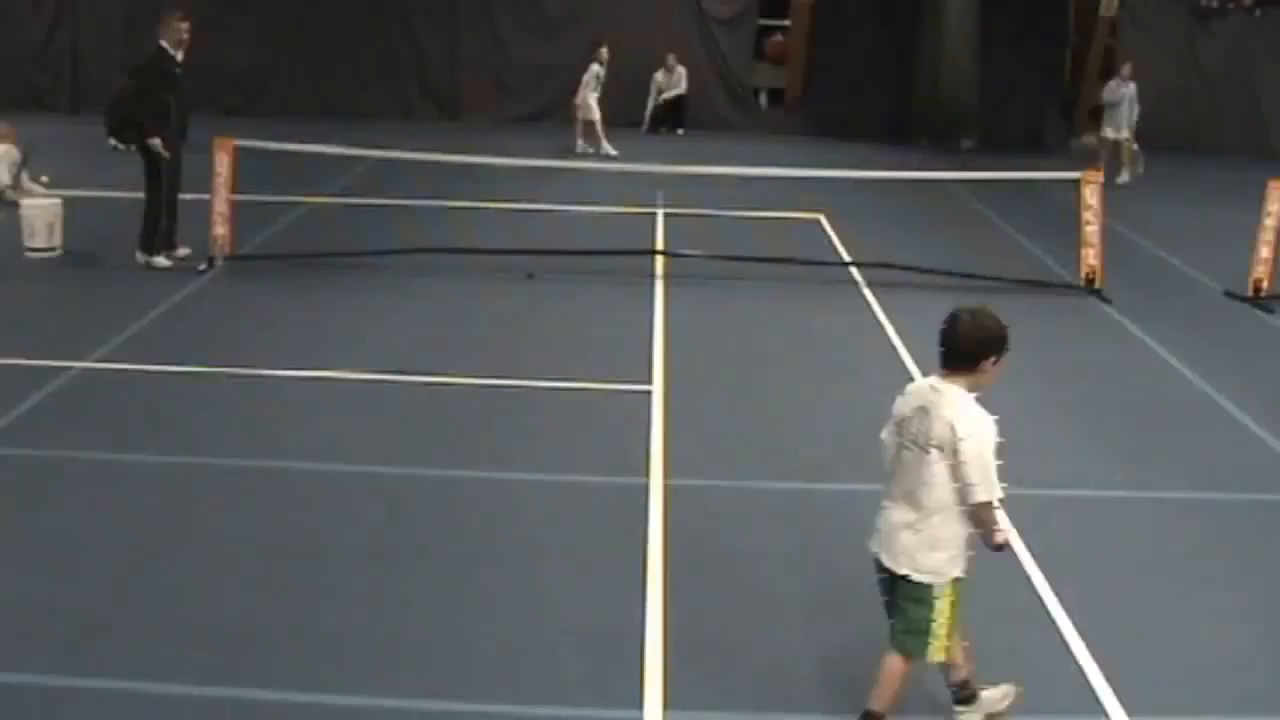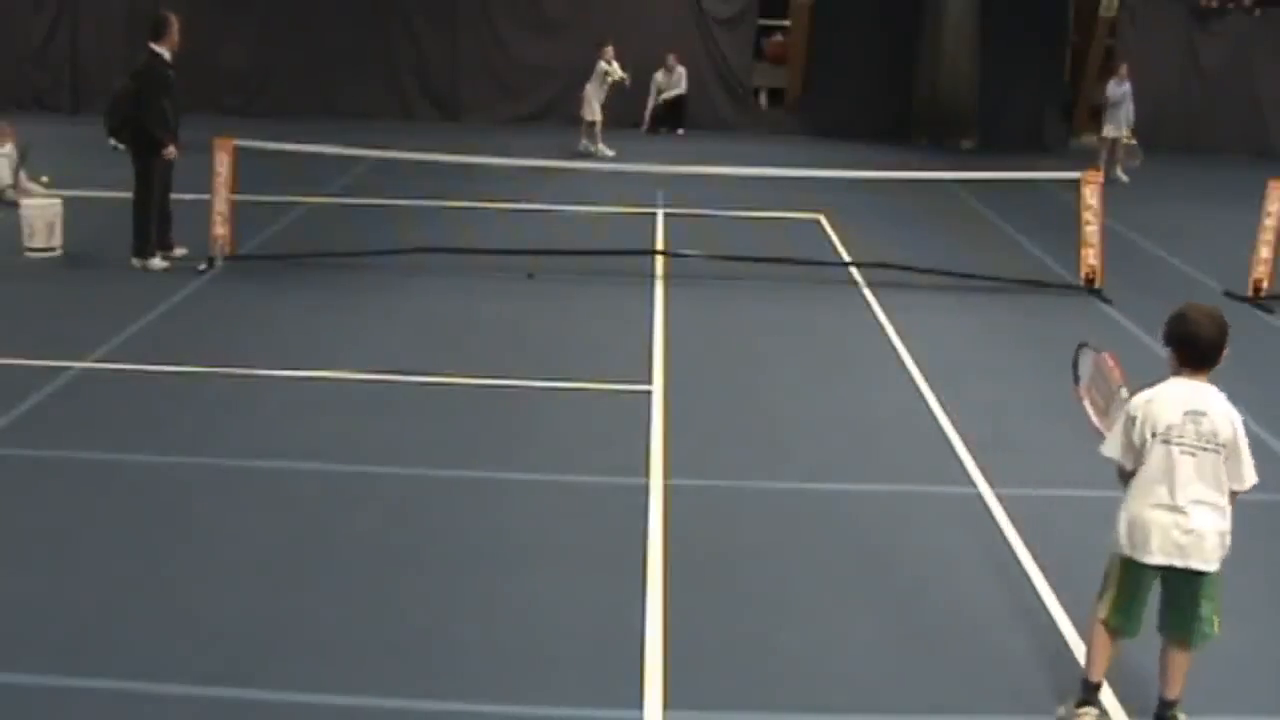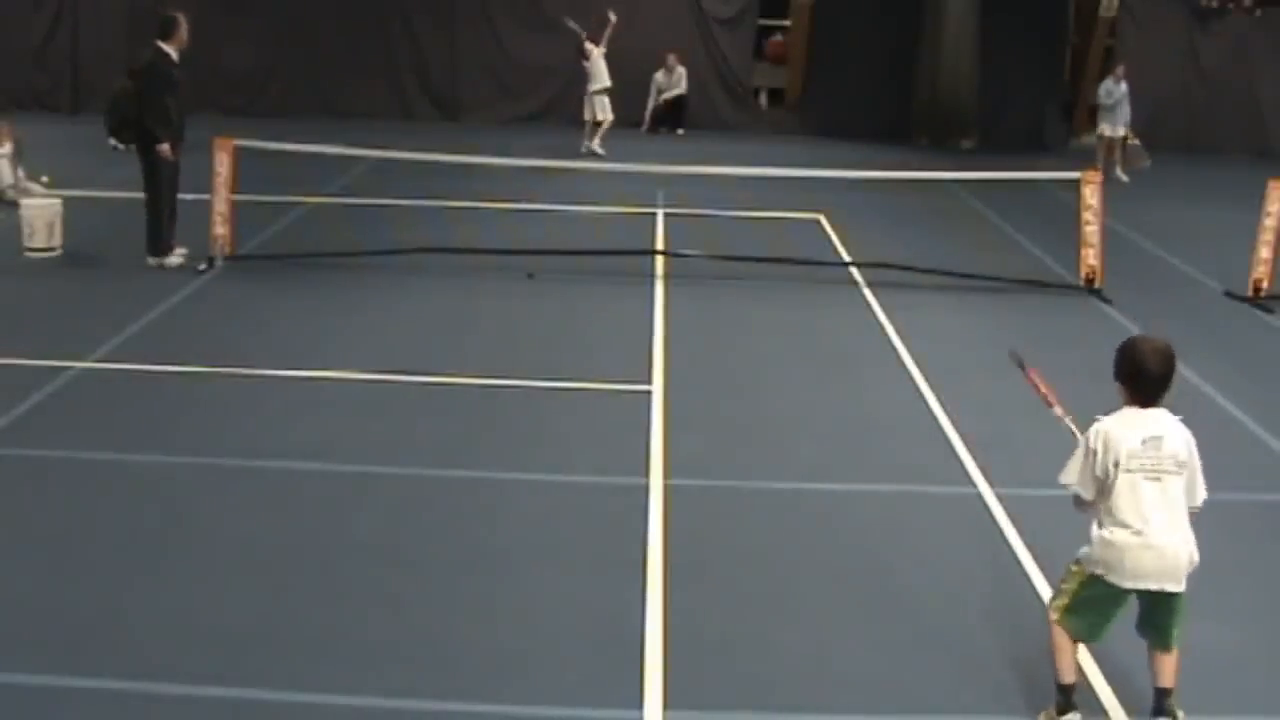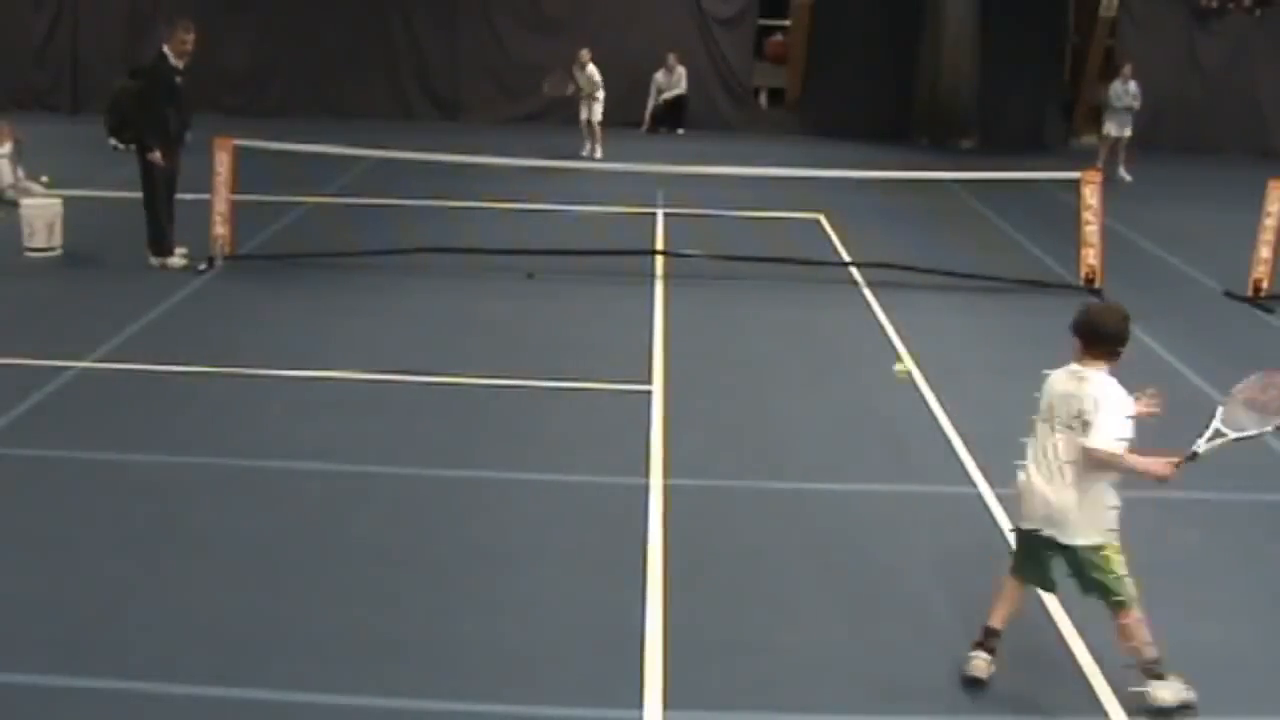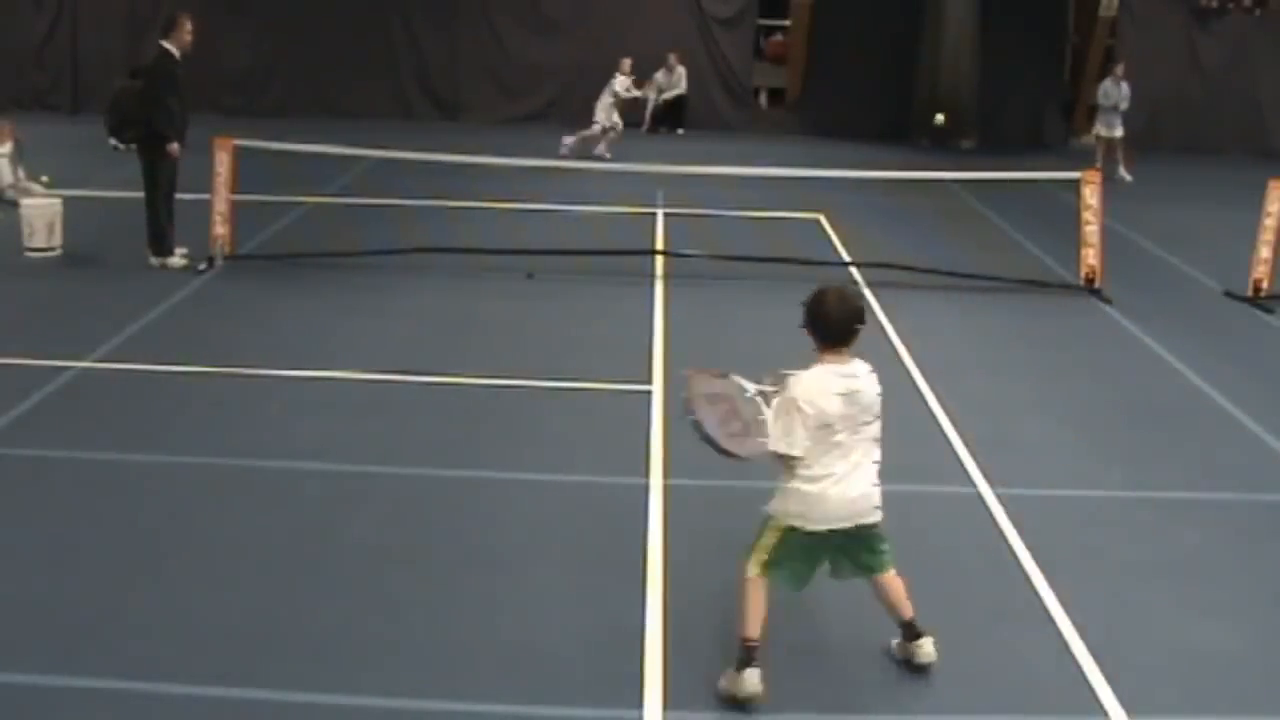
dt=1s
person 1, frame 1
left shoulder: (911, 395)
right shoulder: (972, 421)
right elbow: (979, 502)
right wrist: (994, 533)
left hip: (894, 536)
right hip: (931, 550)
left knee: (940, 626)
right knee: (910, 645)
person 1, frame 2
left shoulder: (1145, 403)
right shoulder: (1227, 415)
left elbow: (1126, 471)
right elbow: (1235, 490)
left hip: (1144, 531)
right hip: (1201, 540)
left knee: (1109, 618)
right knee: (1181, 636)
person 1, frame 3
left shoulder: (1104, 432)
right shoulder: (1182, 436)
left elbow: (1083, 500)
right elbow: (1192, 506)
left hip: (1117, 555)
right hip: (1173, 557)
left knee: (1062, 618)
right knee: (1163, 638)
person 1, frame 4
left shoulder: (1055, 381)
right shoulder: (1109, 393)
right elbow: (1097, 452)
left wrist: (1129, 412)
right wrist: (1150, 467)
left hip: (1035, 501)
right hip: (1083, 515)
left knee: (1018, 575)
right knee: (1120, 598)
left ankle: (983, 653)
right ankle: (1157, 680)
person 1, frame 5
left shoulder: (800, 390)
right shoulder: (868, 378)
left elbow: (788, 462)
left wrist: (779, 433)
left hip: (808, 503)
right hip: (863, 500)
left knee: (759, 571)
right knee: (879, 567)
left ankle: (747, 669)
right ankle: (917, 640)
person 2, frame 1
left shoulder: (175, 61)
right shoulder: (153, 62)
right elbow: (134, 100)
right wrist: (149, 134)
left hip: (172, 138)
right hip: (157, 139)
left knee: (171, 193)
right knee: (159, 193)
left ankle: (167, 244)
right ankle: (148, 250)
person 2, frame 2
left shoulder: (160, 63)
right shoulder: (150, 66)
right elbow: (148, 110)
left wrist: (168, 139)
right wrist: (163, 142)
left hip: (161, 141)
right hip: (150, 145)
left knee: (161, 195)
right knee: (147, 197)
left ankle: (163, 244)
right ankle: (143, 253)
person 2, frame 3
left shoulder: (168, 61)
right shoulder: (155, 64)
right elbow: (150, 105)
right wrist: (160, 139)
left hip: (169, 139)
right hip: (156, 142)
left knee: (168, 194)
right knee: (159, 195)
left ankle: (165, 244)
right ankle: (157, 252)
person 2, frame 4
left shoulder: (179, 66)
right shoulder: (156, 69)
right elbow: (147, 110)
left wrist: (184, 129)
right wrist: (151, 146)
left hip: (172, 142)
right hip: (156, 145)
left knee: (167, 195)
right knee: (157, 197)
left ankle: (166, 245)
right ankle: (160, 252)
person 2, frame 5
left shoulder: (170, 60)
right shoulder: (162, 63)
right elbow: (156, 104)
left wrist: (174, 137)
right wrist: (169, 138)
left hip: (167, 140)
right hip: (158, 142)
left knee: (166, 194)
right knee: (158, 195)
left ankle: (166, 245)
right ankle: (160, 252)
